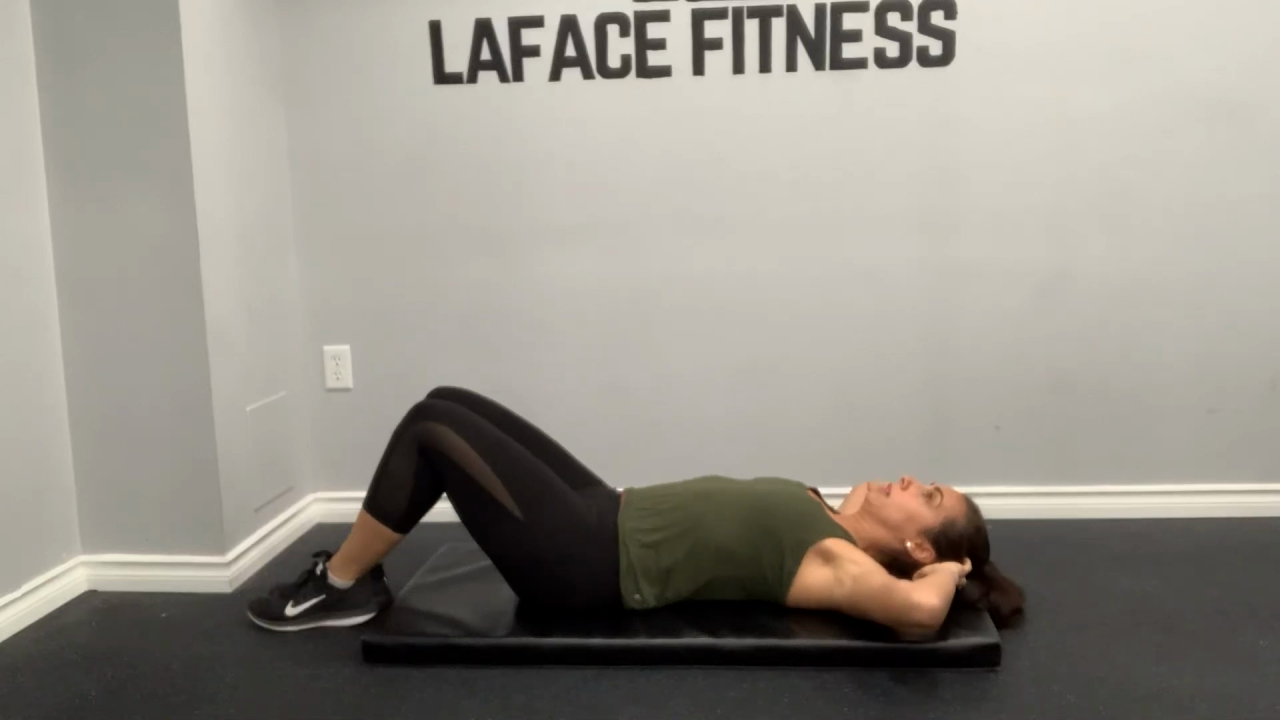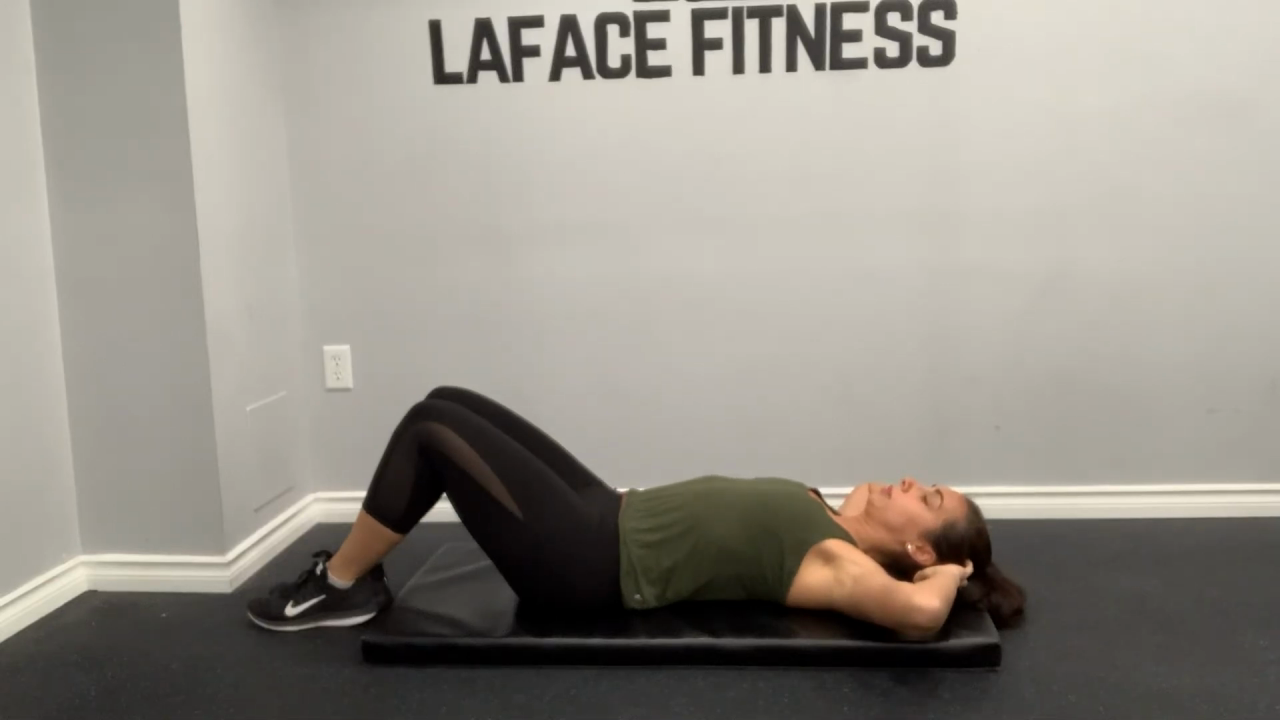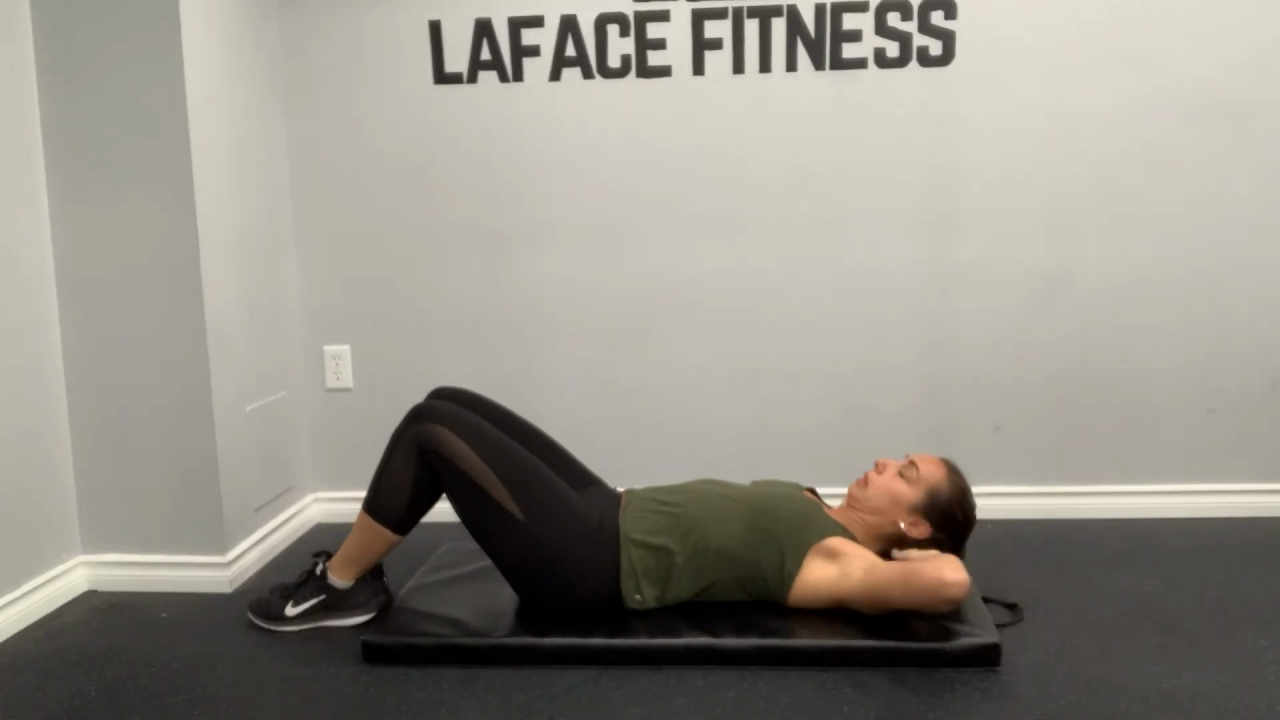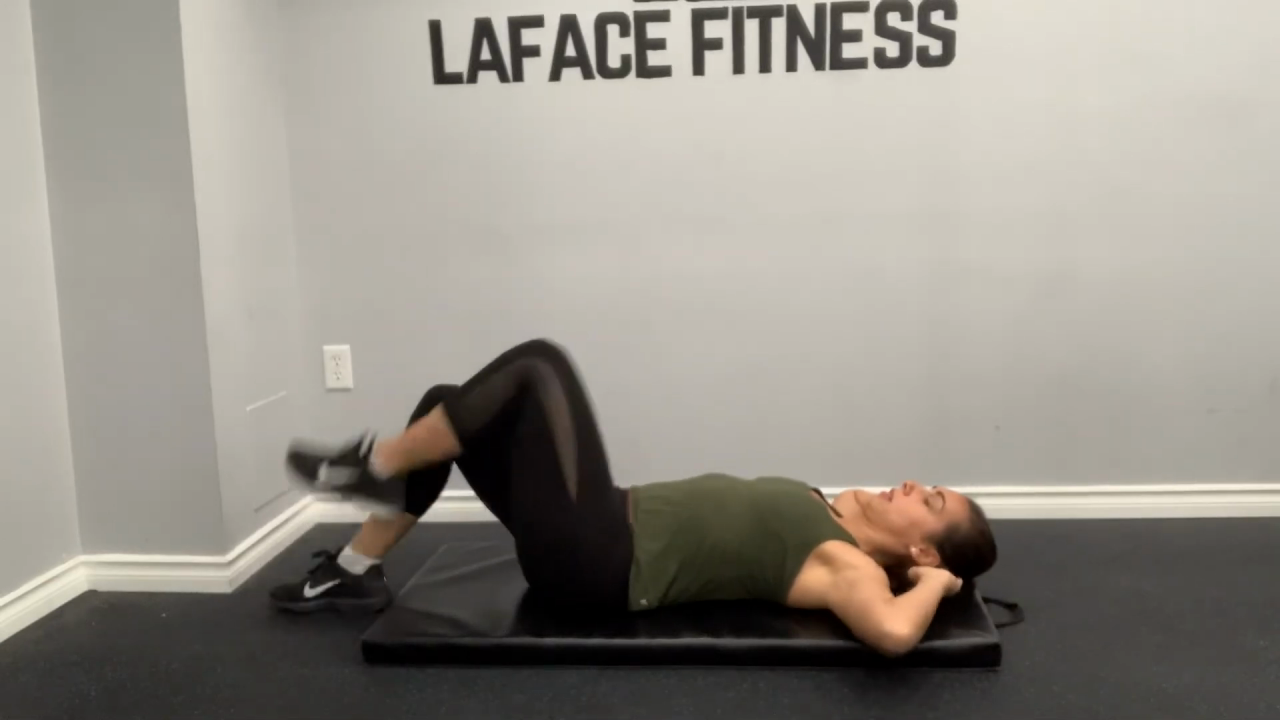
dt=1s
person 1, frame 1
left shoulder: (837, 565)
right shoulder: (830, 528)
left elbow: (921, 610)
left wrist: (947, 573)
right wrist: (864, 498)
left hip: (586, 563)
right hip: (605, 519)
left knee: (430, 431)
right knee: (445, 404)
left ankle: (341, 585)
right ankle: (357, 570)
person 1, frame 2
left shoulder: (838, 566)
right shoulder: (831, 526)
left elbow: (920, 612)
left wrist: (950, 576)
left hip: (586, 564)
right hip: (607, 518)
left knee: (430, 430)
right knee: (449, 404)
left ankle: (340, 586)
right ankle: (357, 570)
person 1, frame 3
left shoulder: (843, 567)
right shoulder: (832, 526)
left elbow: (947, 584)
left wrist: (943, 556)
left hip: (586, 566)
right hip: (604, 520)
left knee: (429, 431)
right knee: (446, 404)
left ankle: (338, 587)
right ankle: (356, 574)
person 1, frame 4
left shoulder: (853, 570)
right shoulder: (842, 530)
left elbow: (894, 633)
left wrist: (933, 588)
right wrist: (854, 499)
left hip: (594, 566)
right hip: (613, 520)
left knee: (538, 367)
right knee: (450, 403)
left ankle: (373, 470)
right ankle: (358, 567)
